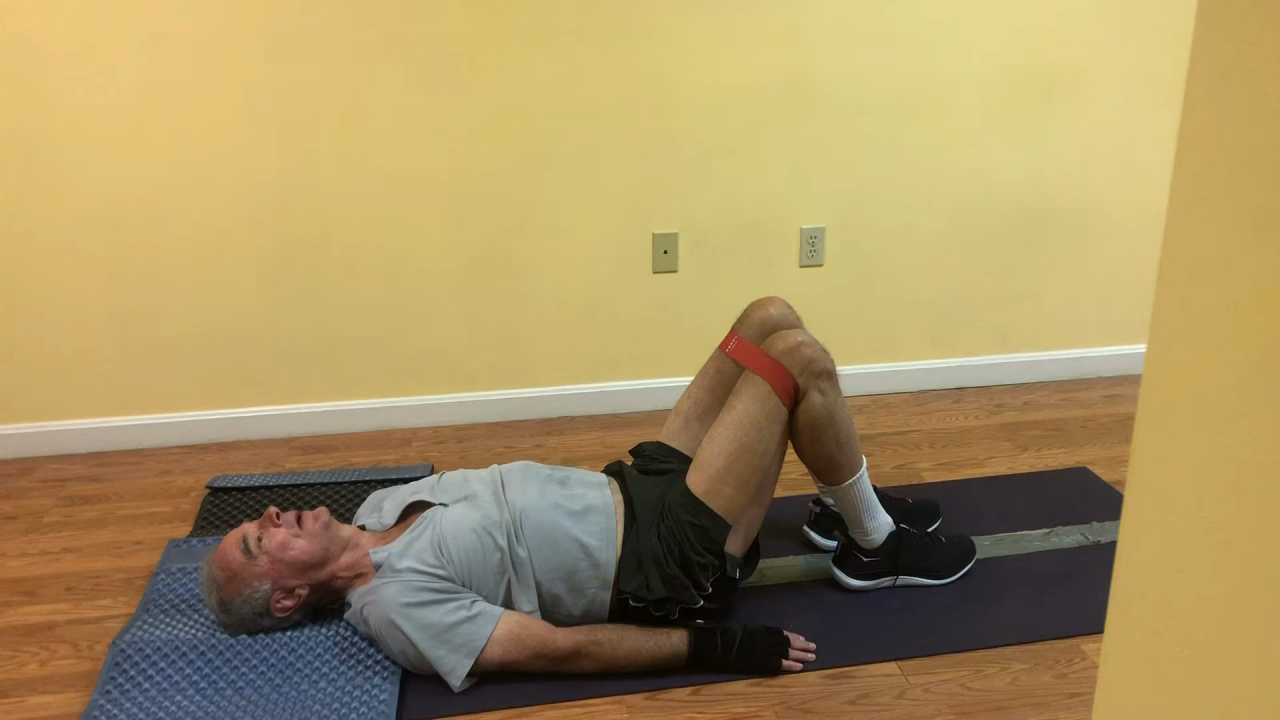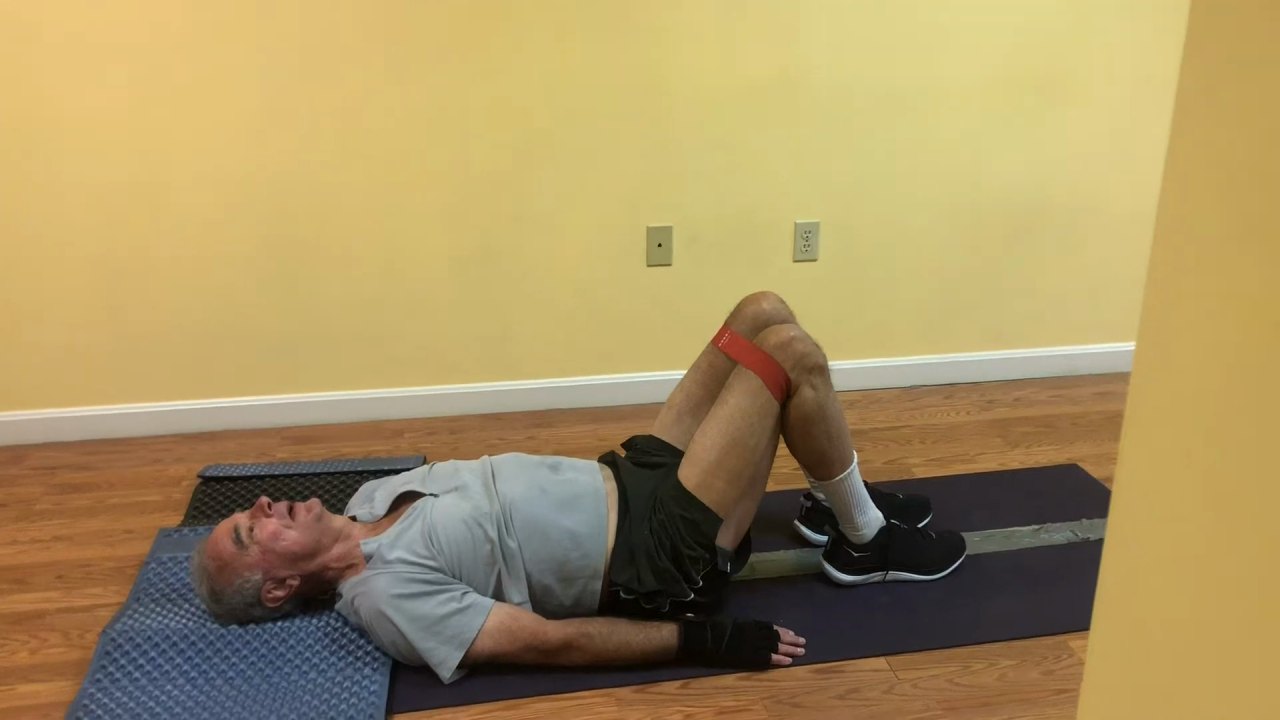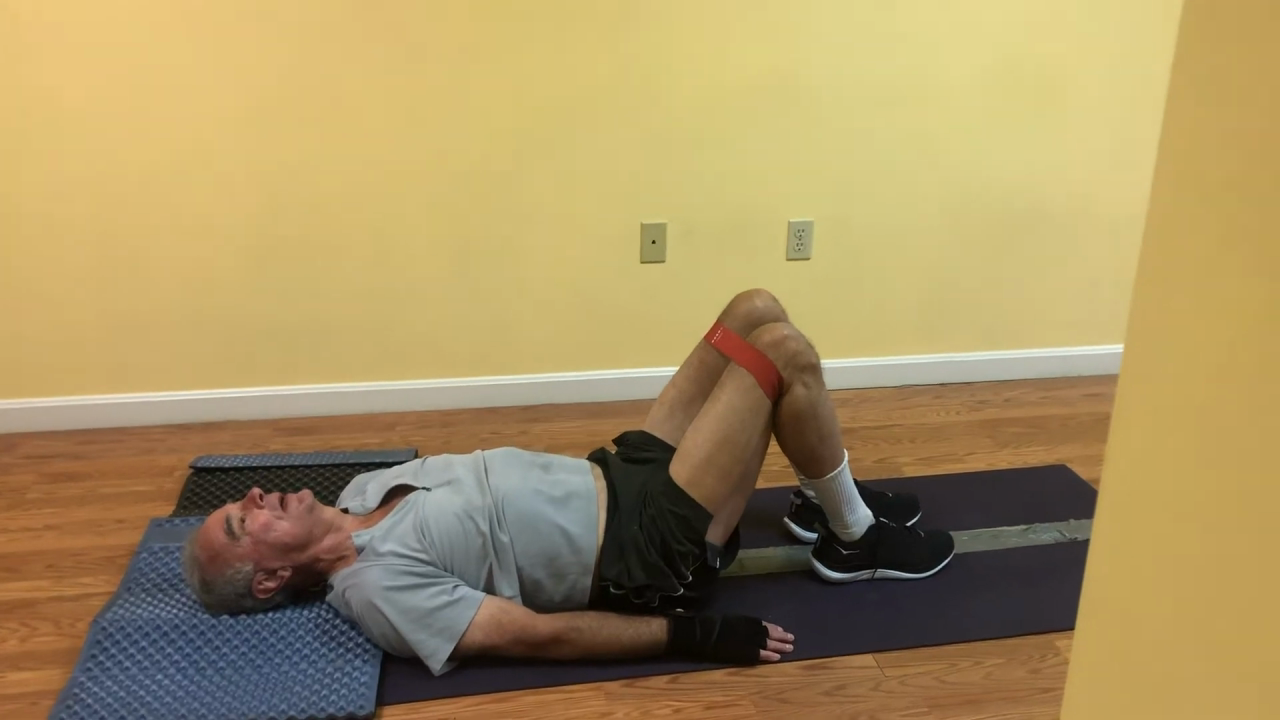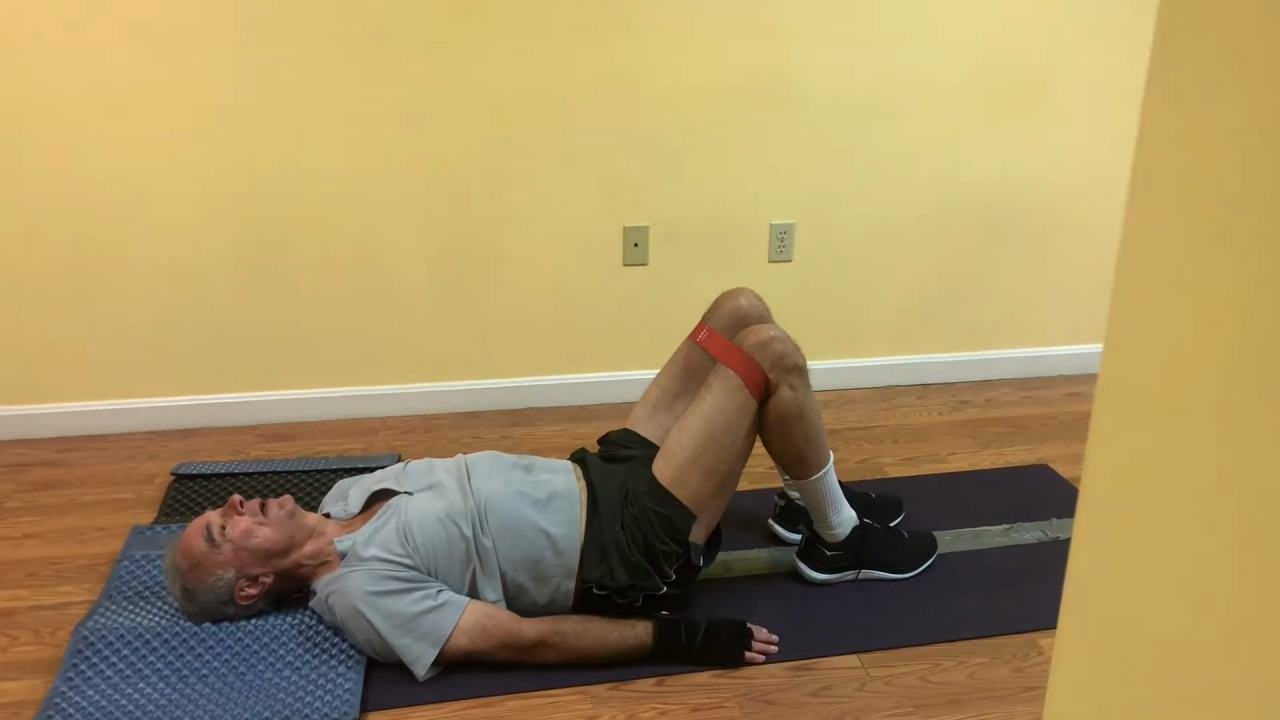
dt=0.7s
person 1, frame 1
left shoulder: (381, 509)
right shoulder: (395, 605)
right elbow: (561, 648)
right wrist: (718, 645)
left hip: (635, 487)
right hip: (668, 561)
left knee: (770, 317)
right knee: (800, 356)
left ankle: (848, 508)
right ankle: (876, 547)
person 1, frame 2
left shoulder: (371, 501)
right shoulder: (387, 597)
right elbow: (548, 641)
right wrist: (706, 637)
left hip: (631, 479)
right hip: (662, 553)
left knee: (763, 312)
right knee: (793, 352)
left ankle: (838, 503)
right ankle: (867, 541)
person 1, frame 3
left shoulder: (364, 494)
right shoulder: (377, 587)
right elbow: (538, 634)
right wrist: (697, 635)
left hip: (621, 474)
right hip: (652, 549)
left knee: (756, 309)
right knee: (785, 351)
left ankle: (828, 501)
right ankle: (856, 539)
person 1, frame 4
left shoulder: (346, 498)
right shoulder: (360, 593)
right elbow: (525, 639)
right wrist: (681, 638)
left hip: (603, 478)
right hip: (634, 547)
left knee: (743, 310)
right knee: (772, 351)
left ankle: (809, 500)
right ankle: (840, 540)
